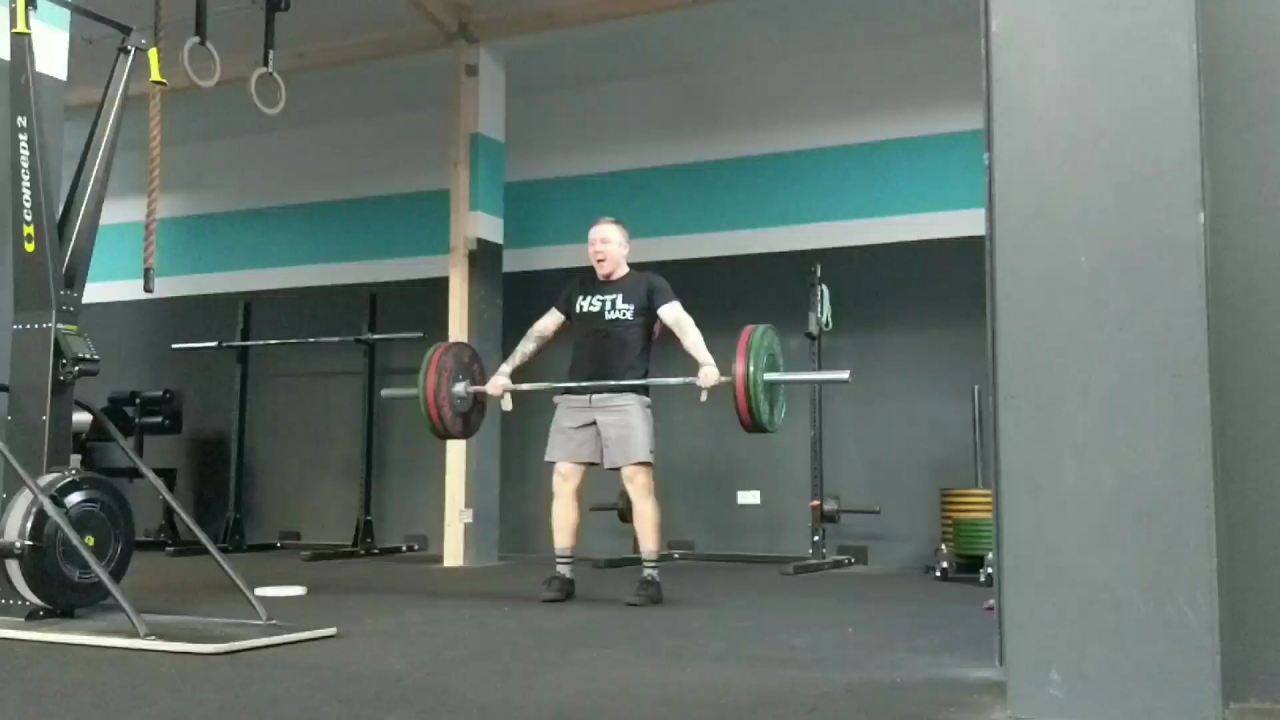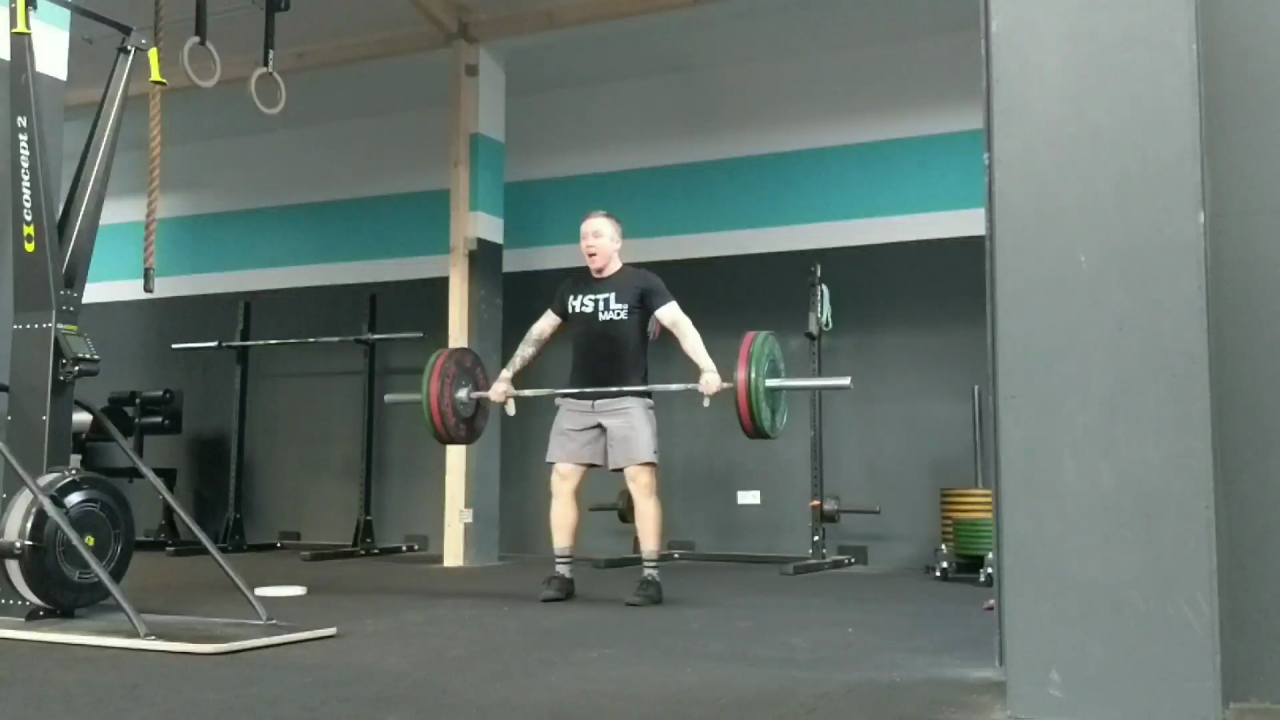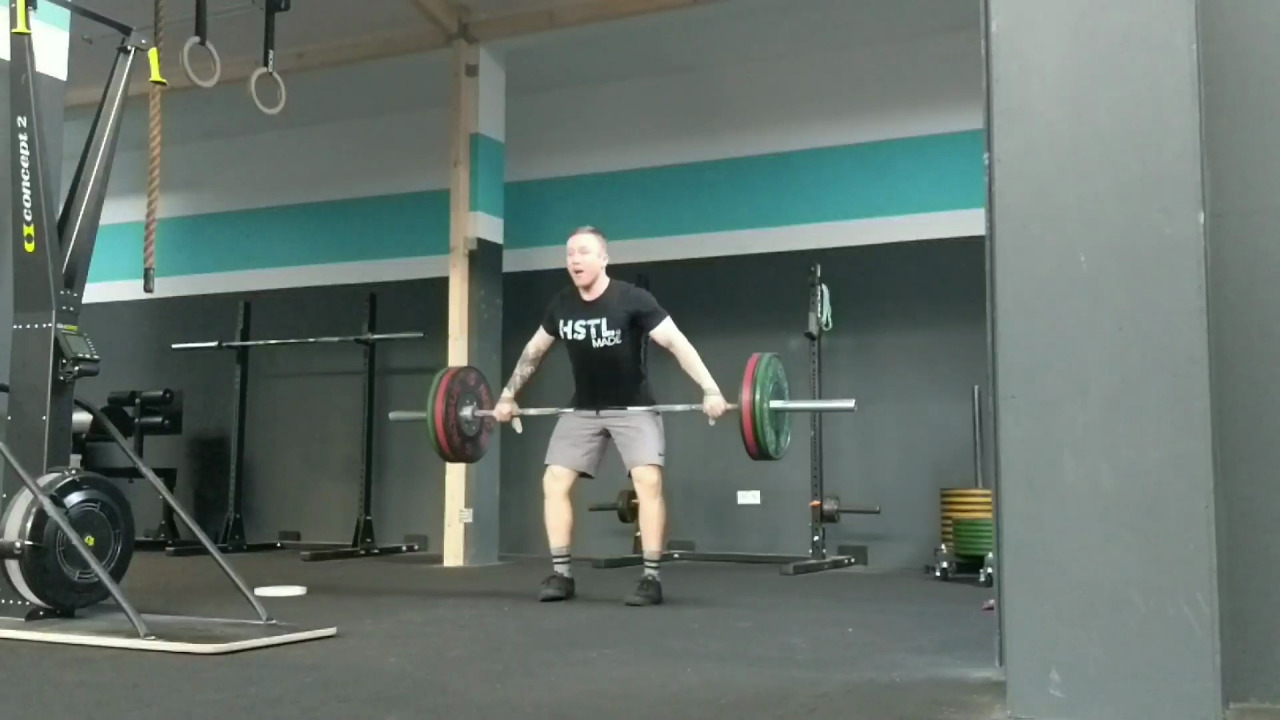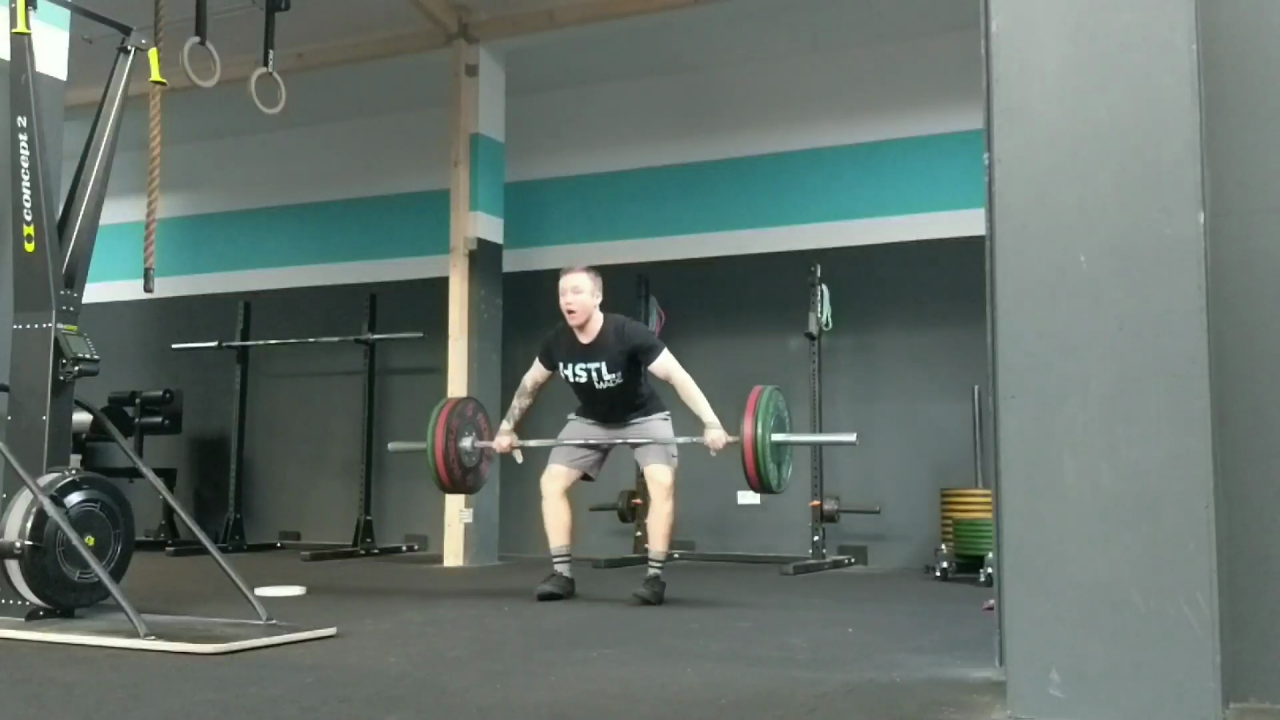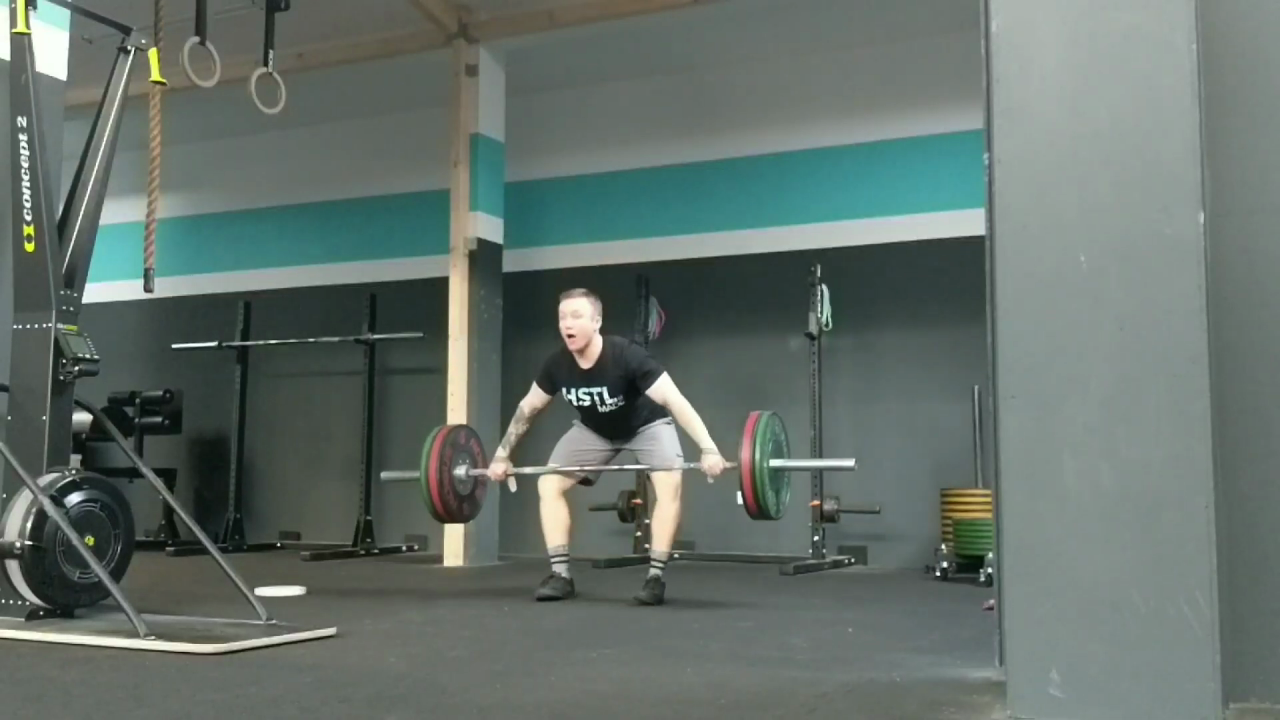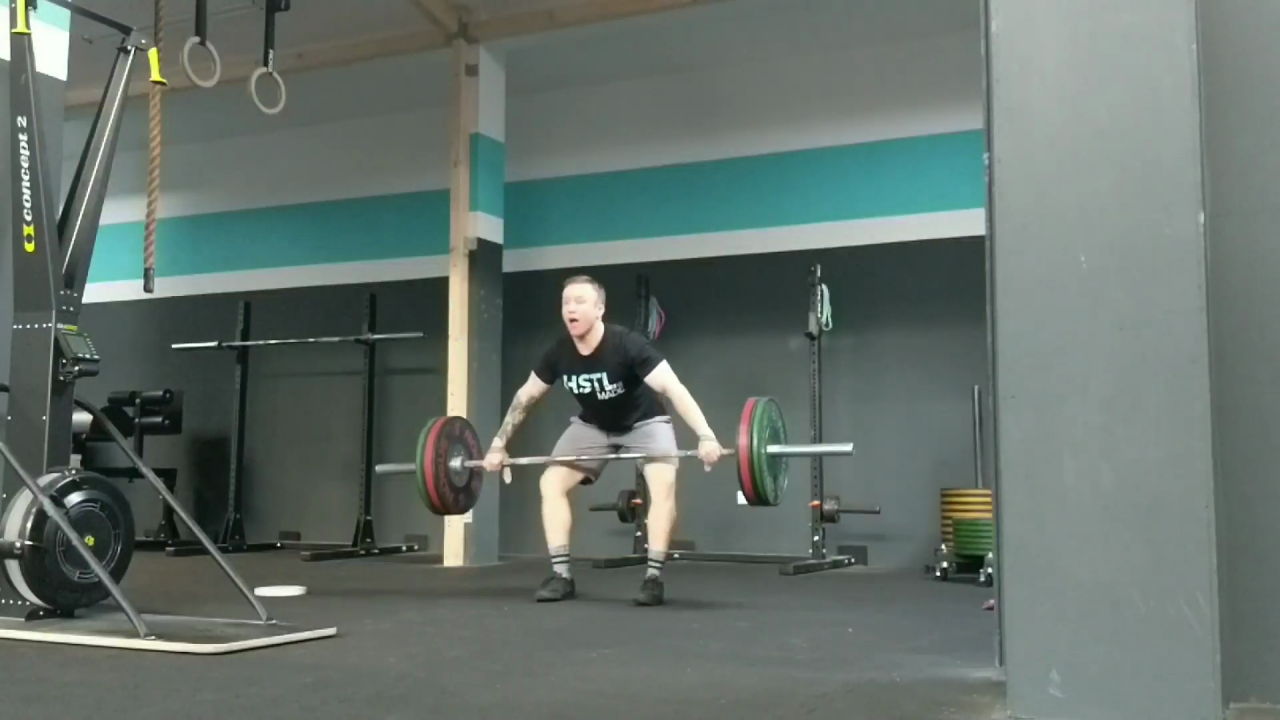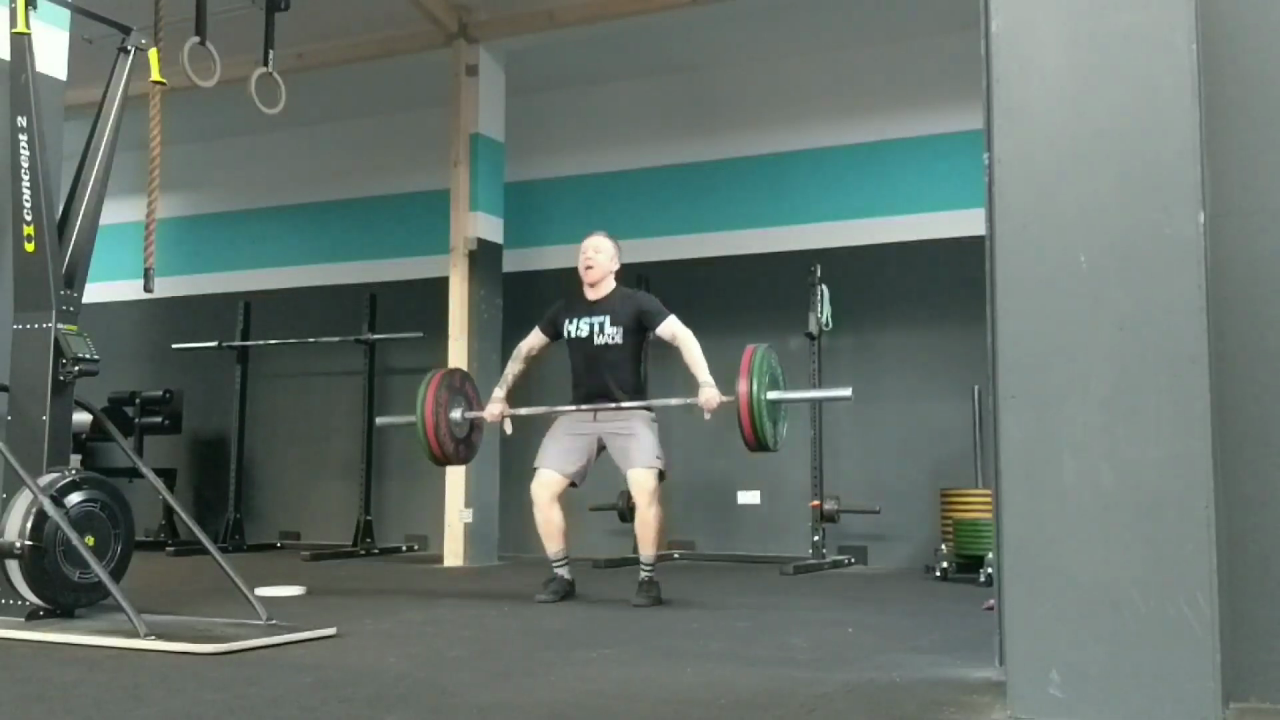
dt=0.2s
person 1, frame 1
left shoulder: (648, 285)
right shoulder: (577, 287)
left elbow: (681, 321)
right elbow: (542, 329)
left wrist: (706, 363)
right wrist: (505, 370)
left hip: (625, 398)
right hip: (575, 399)
left knee: (638, 482)
right knee: (563, 482)
left ankle: (650, 578)
right ankle: (563, 575)
person 1, frame 2
left shoulder: (642, 282)
right shoulder: (572, 286)
left elbow: (678, 322)
right elbow: (539, 332)
left wrist: (707, 368)
right wrist: (506, 375)
left hip: (627, 399)
right hip: (577, 400)
left knee: (641, 482)
right knee: (562, 481)
left ankle: (650, 577)
right ankle: (562, 574)
person 1, frame 3
left shoulder: (632, 299)
right shoulder: (561, 304)
left elbow: (675, 342)
right elbow: (534, 350)
left wrist: (710, 390)
right wrist: (508, 395)
left hip: (632, 408)
right hip: (583, 410)
left knee: (648, 482)
right knee: (555, 483)
left ankle: (651, 578)
right ankle: (561, 574)
person 1, frame 4
left shoulder: (628, 333)
right shoulder: (557, 341)
left elbow: (676, 376)
right elbow: (531, 382)
left wrist: (711, 424)
right wrist: (507, 427)
left hip: (642, 417)
right hip: (591, 420)
left knee: (662, 482)
right knee: (551, 483)
left ankle: (655, 576)
right ankle: (562, 573)
person 1, frame 5
left shoulder: (627, 356)
right shoulder: (558, 364)
left elbow: (674, 401)
right elbow: (528, 407)
left wrist: (708, 450)
right wrist: (503, 454)
left hip: (646, 426)
right hip: (593, 430)
left knee: (669, 484)
right knee: (548, 485)
left ankle: (655, 578)
right ankle: (560, 575)
person 1, frame 6
left shoulder: (627, 344)
right shoulder: (558, 353)
left elbow: (673, 388)
right elbow: (526, 396)
left wrist: (706, 436)
right wrist: (498, 444)
left hip: (643, 423)
right hip: (592, 425)
left knee: (663, 484)
right knee: (551, 484)
left ankle: (653, 577)
right ankle: (561, 575)
person 1, frame 7
left shoulder: (635, 302)
right shoulder: (564, 309)
left elbow: (682, 337)
right elbow: (526, 348)
left wrist: (706, 384)
right wrist: (499, 395)
left hip: (629, 413)
right hip: (579, 414)
left knee: (645, 490)
right knee: (542, 490)
left ankle: (648, 578)
right ankle: (561, 575)
